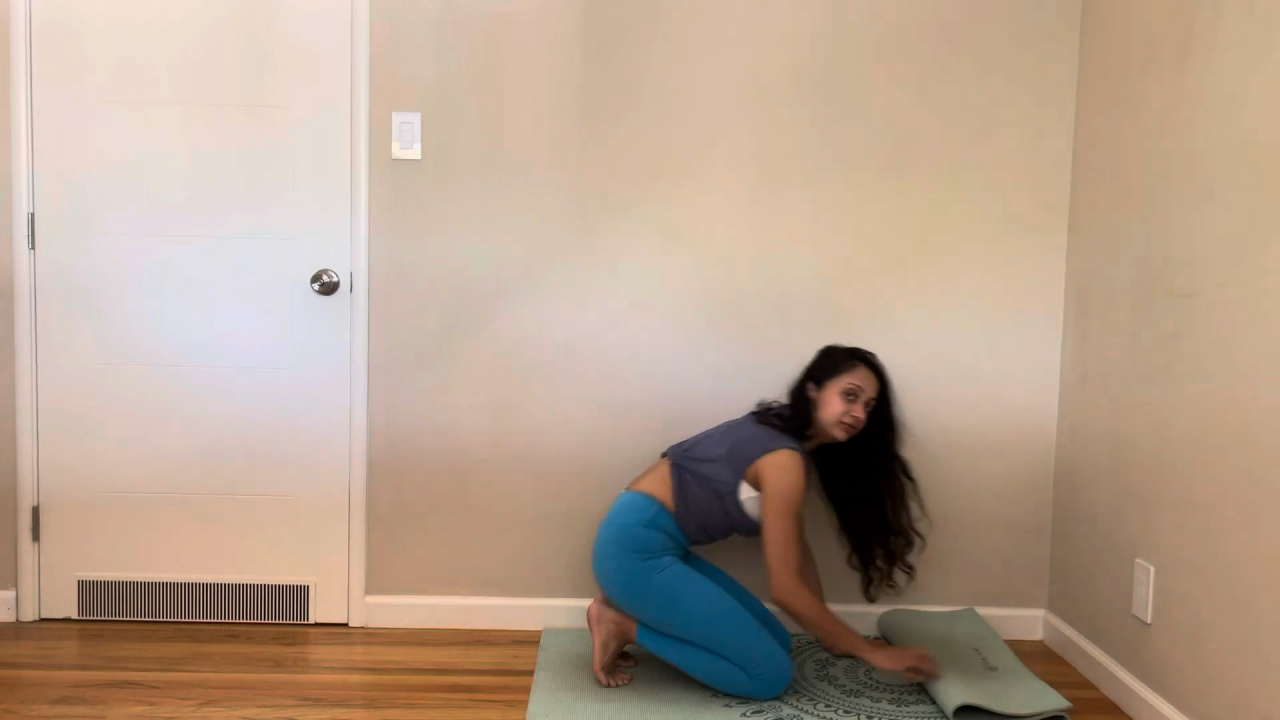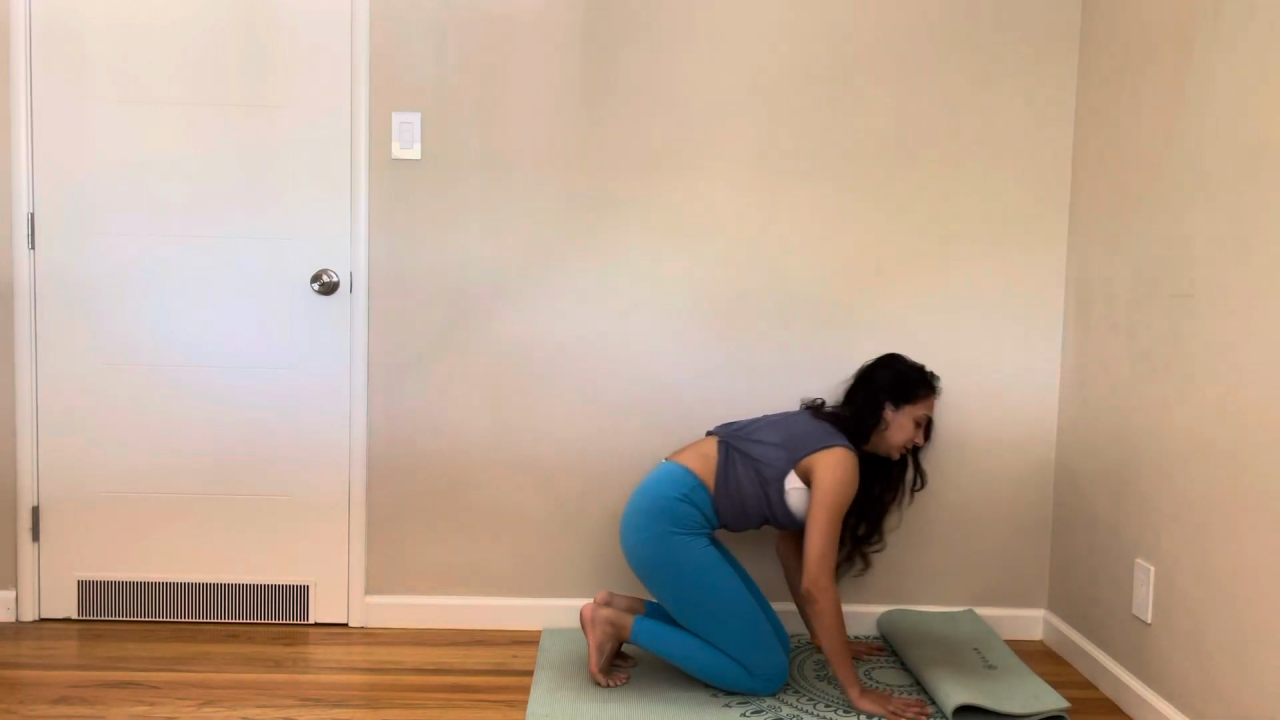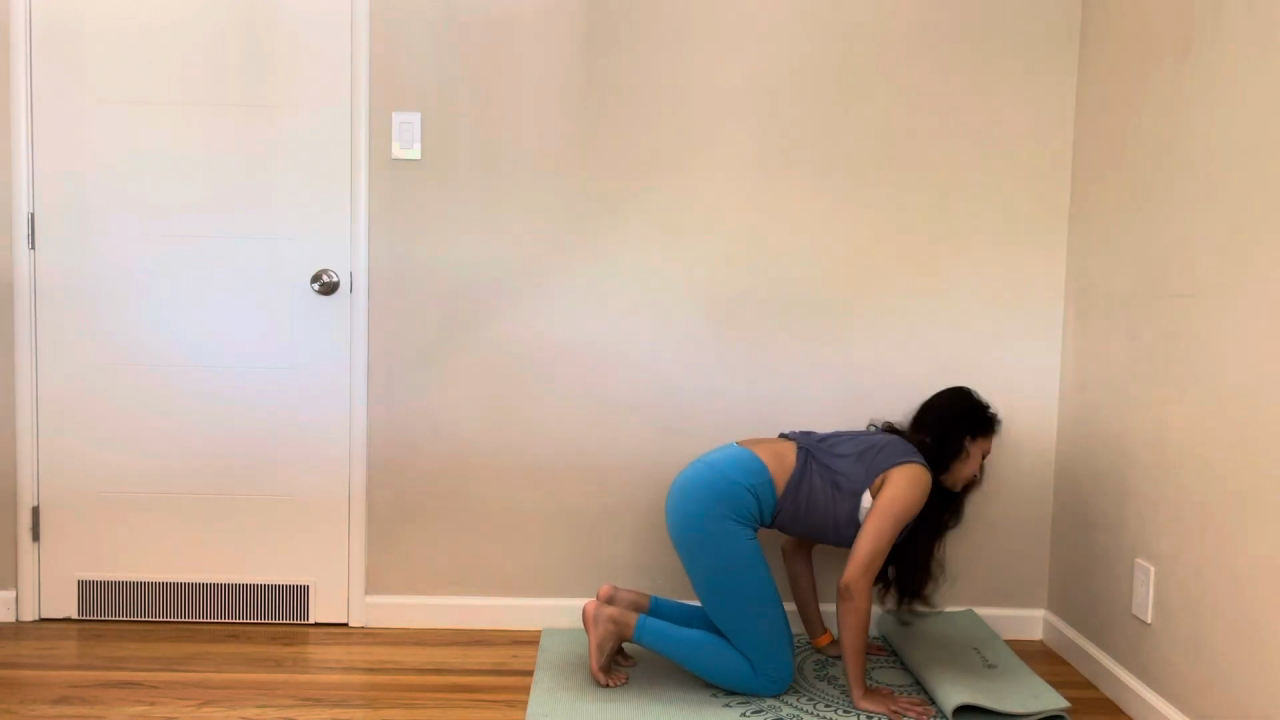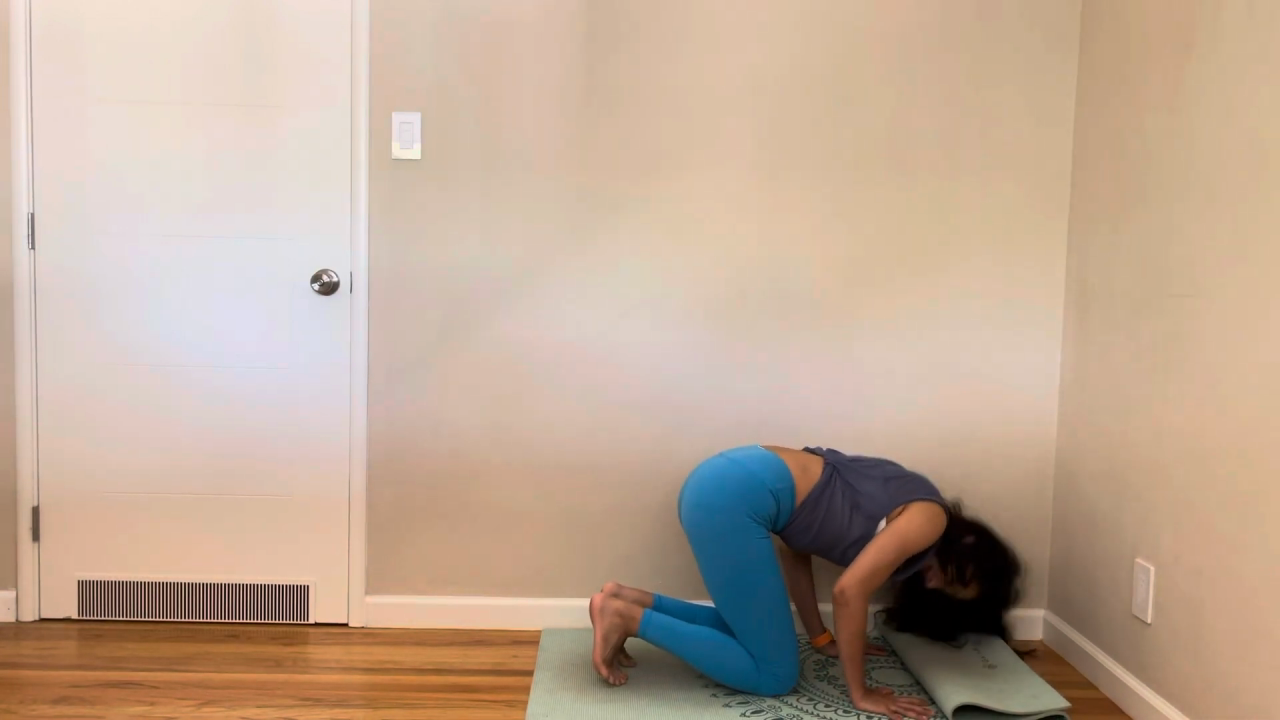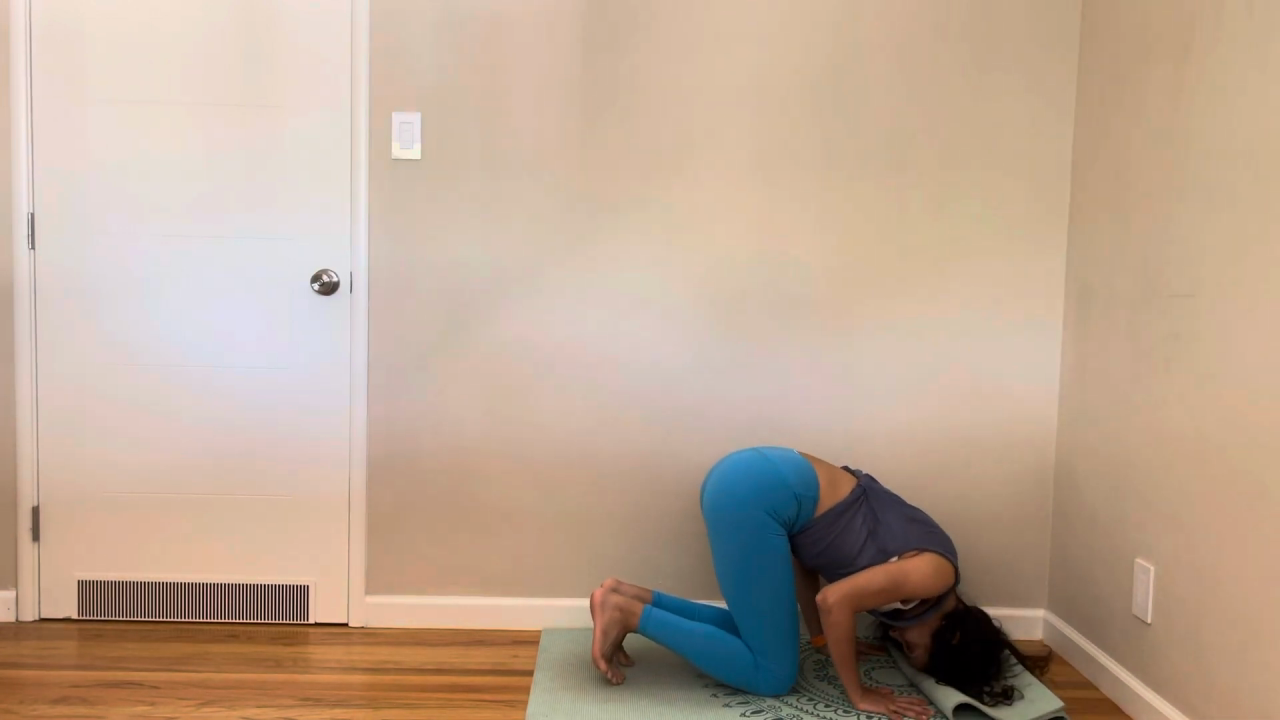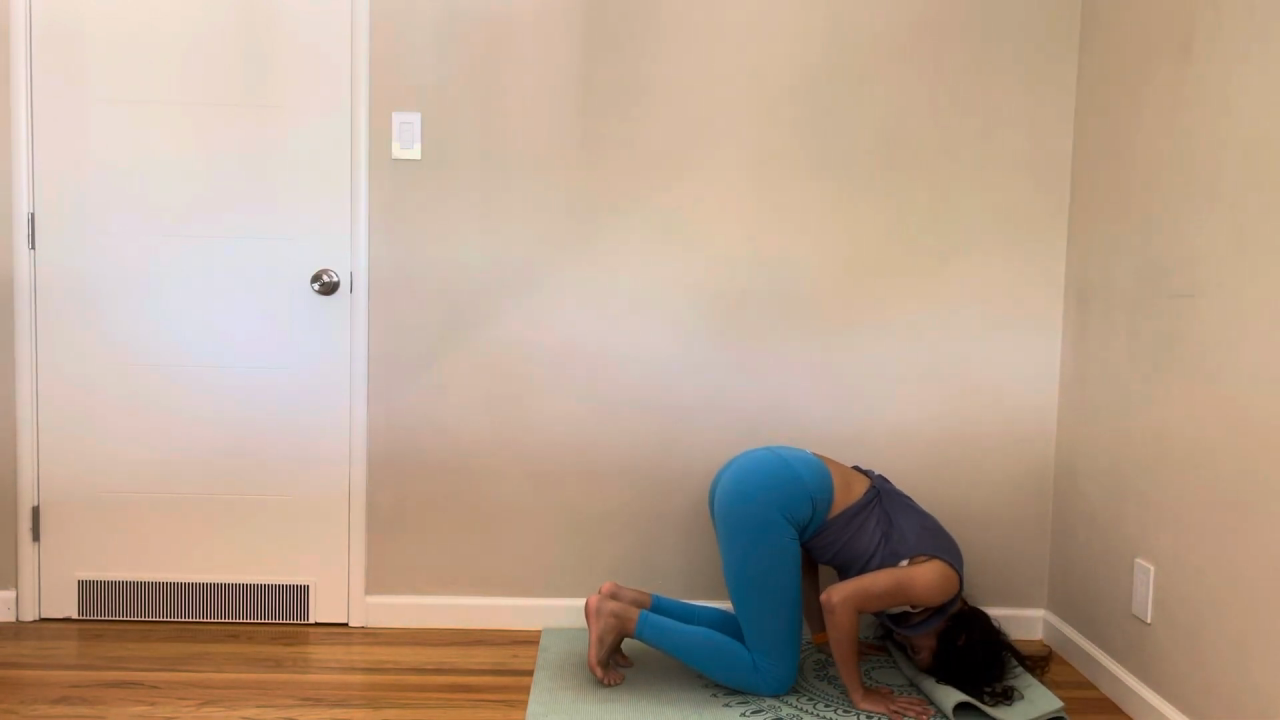
dt=0.7s
person 1, frame 1
left shoulder: (778, 435)
right shoulder: (784, 459)
left elbow: (797, 553)
right elbow: (787, 588)
left wrist: (838, 638)
right wrist: (865, 650)
left hip: (660, 546)
right hip: (637, 550)
left knee: (776, 642)
right knee: (771, 675)
left ankle: (634, 611)
right ankle: (627, 627)
person 1, frame 2
left shoulder: (822, 435)
right shoulder: (839, 461)
left elbow: (792, 544)
right elbow: (816, 585)
left wrist: (826, 640)
left hip: (673, 514)
right hip: (666, 519)
left knee: (772, 645)
right knee: (766, 673)
left ankle: (621, 607)
right ankle: (618, 624)
person 1, frame 3
left shoulder: (884, 455)
right shoulder: (914, 476)
left elbow: (797, 547)
right elbow: (854, 584)
left wrist: (822, 638)
left hip: (708, 485)
right hip: (717, 502)
left knee: (752, 638)
right knee: (769, 675)
left ankle: (626, 602)
right ankle: (621, 624)
person 1, frame 4
left shoulder: (905, 497)
right shoulder: (930, 517)
left elbow: (793, 551)
right elbow: (849, 591)
left wrist: (821, 638)
left hip: (720, 482)
right hip: (734, 499)
left knee: (753, 639)
right knee: (774, 675)
left ankle: (628, 599)
right ankle: (628, 617)
person 1, frame 5
left shoulder: (919, 557)
right shoulder: (935, 573)
left elbow: (803, 563)
right elbow: (834, 601)
left wrist: (825, 640)
left hip: (746, 477)
right hip: (755, 494)
left knee: (757, 635)
right knee: (772, 674)
left ankle: (629, 596)
right ankle: (629, 613)
person 1, frame 6
left shoulder: (923, 563)
right shoulder: (941, 581)
left elbow: (802, 555)
right elbow: (839, 601)
left wrist: (823, 637)
left hip: (754, 476)
right hip: (768, 497)
left knee: (757, 639)
right knee: (771, 676)
left ankle: (625, 599)
right ankle: (624, 619)
